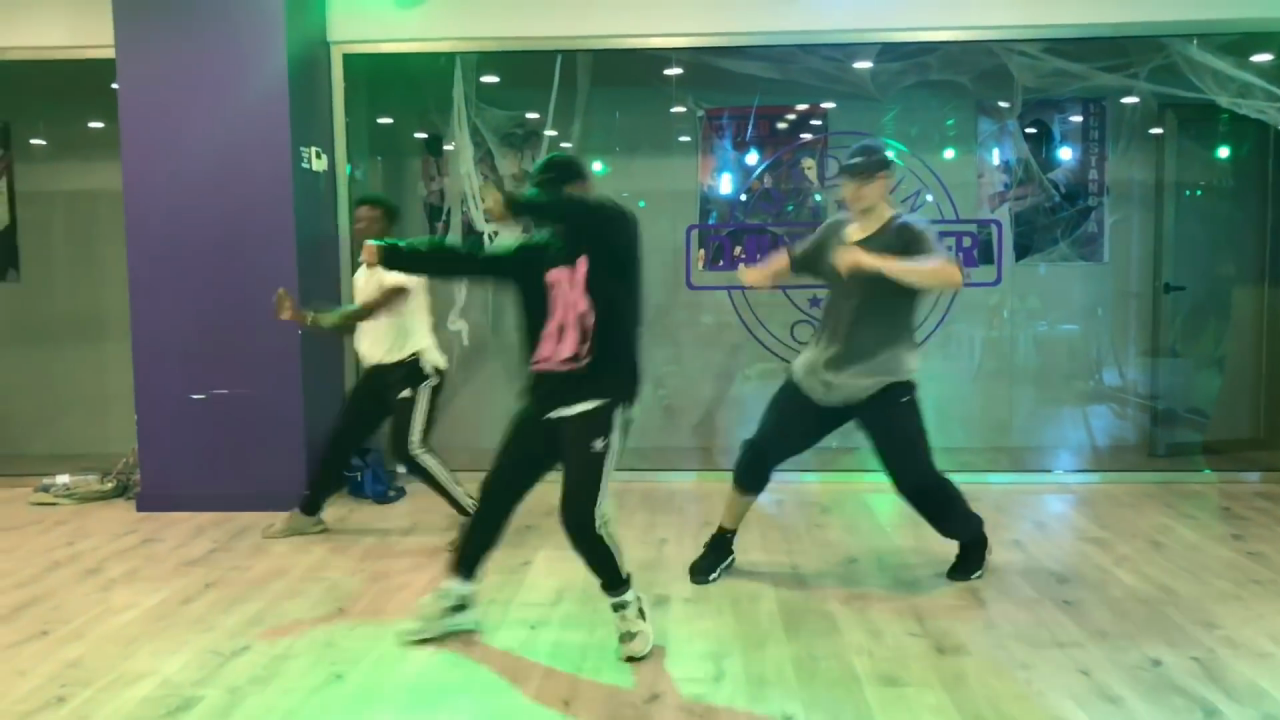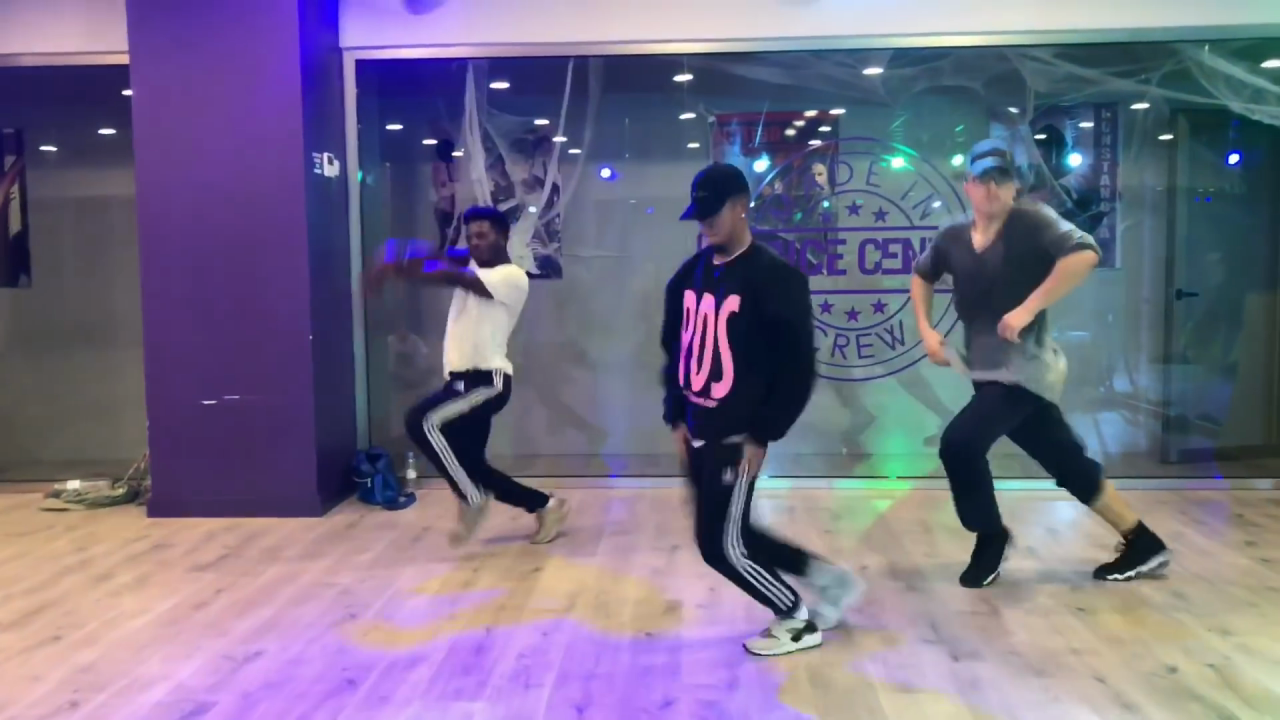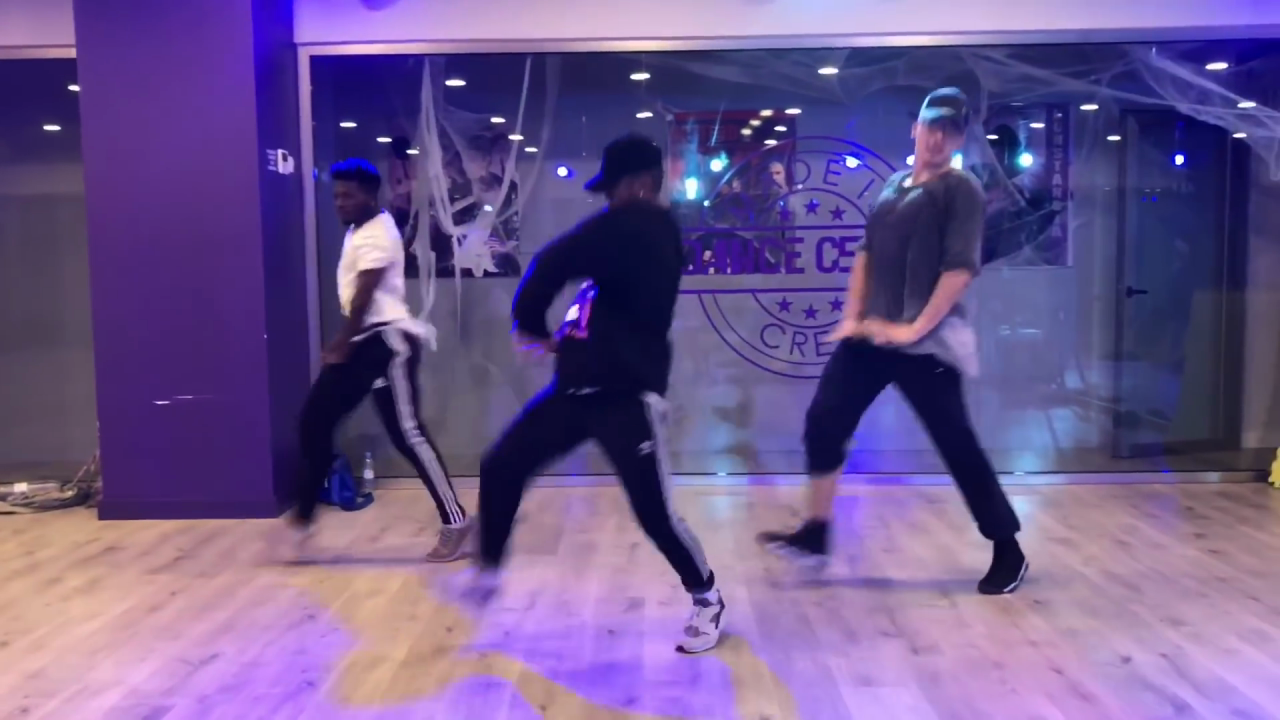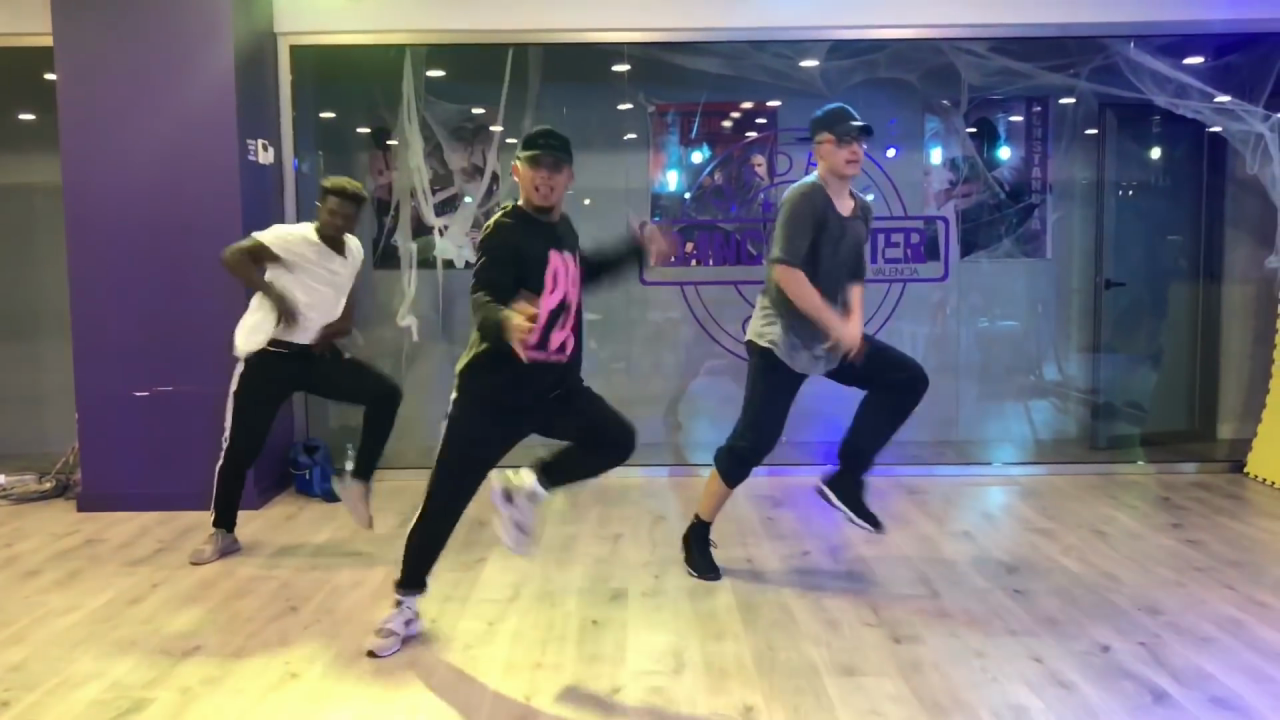
dt=0.5s
person 1, frame 1
left shoulder: (614, 230)
right shoulder: (541, 251)
left elbow: (592, 217)
right elbow: (475, 264)
left wrist: (514, 207)
right wrist: (392, 254)
left hip: (600, 403)
right hip: (546, 402)
left knee: (581, 514)
right knee: (495, 499)
left ankle: (627, 608)
right ankle: (455, 599)
person 1, frame 2
left shoulder: (775, 277)
right shoulder: (690, 275)
left elbow: (797, 367)
right elbow: (674, 349)
left wrist: (765, 437)
right wrist: (675, 417)
left hip: (739, 431)
right hip: (700, 425)
left knee: (721, 543)
right knee: (728, 530)
left ankle: (796, 619)
right ankle: (826, 580)
person 1, frame 3
left shoulder: (630, 225)
right shoulder: (659, 232)
left elbow: (554, 261)
left wrist: (529, 319)
right wrist: (567, 340)
left hip: (627, 394)
right hip: (584, 382)
left knee: (656, 518)
right knee: (500, 469)
left ankle: (706, 602)
right ankle: (485, 577)
person 1, frame 4
left shoulder: (564, 231)
right shoulder: (508, 233)
right elbow: (485, 301)
left wrist: (635, 248)
right wrist: (508, 321)
left hip: (558, 386)
right hip: (490, 390)
left knee: (615, 439)
right knee: (442, 507)
left ankle: (523, 488)
right ankle: (406, 607)
person 2, frame 1
left shoulder: (906, 233)
right shoulder: (833, 231)
left elbow: (947, 276)
right elbow: (792, 261)
left wrist: (873, 262)
right wrist: (761, 275)
left hip: (884, 380)
right hip: (822, 370)
left knee: (914, 476)
right knee: (759, 451)
left ankle: (972, 539)
right ankle: (723, 542)
person 2, frame 2
left shoulder: (1030, 221)
right shoulder: (953, 238)
left elbow: (1084, 253)
right elbow: (922, 276)
left wrist: (1028, 308)
right wrist: (926, 328)
left hip: (1022, 370)
right hip: (989, 368)
left knee: (958, 444)
right knee: (1067, 465)
left ankle: (990, 541)
right ankle: (1142, 545)
person 2, frame 3
left shoulder: (960, 190)
right shoulder: (894, 187)
left elbow: (962, 268)
left wrist: (913, 327)
right wrist: (853, 312)
left hip: (925, 341)
right hip: (868, 333)
left knee: (960, 447)
right knee: (823, 421)
left ankle: (1008, 551)
right ankle: (815, 533)
person 2, frame 4
left shoulder: (861, 209)
right shoulder: (805, 196)
left elbow: (852, 276)
right elbow: (784, 270)
left wrist: (855, 323)
right wrist: (833, 321)
left hip: (833, 336)
right hip: (781, 336)
left knee: (908, 378)
right knee: (753, 438)
left ankle: (845, 480)
right ankle: (698, 534)
person 3, frame 1
right shoulder: (364, 267)
left elbow: (379, 304)
right elbow: (354, 320)
left wrist: (328, 321)
right wrist: (299, 313)
left hip: (417, 366)
right hip: (380, 369)
left knee: (407, 447)
right knee: (339, 441)
left ankle: (469, 511)
right ankle: (307, 513)
person 3, frame 2
left shoulder: (512, 277)
right shoulder: (470, 263)
left elbow: (453, 277)
right elbow: (438, 263)
left wrist: (403, 271)
right wrist: (398, 265)
left hip: (487, 378)
right hip: (461, 378)
left knee: (422, 422)
right knee: (471, 466)
left ankle: (471, 498)
right ankle: (545, 507)
person 3, frame 3
left shoulder: (375, 233)
right shoulder: (361, 231)
left elbow: (364, 295)
left wrist: (340, 346)
right wrist: (342, 342)
left hip: (389, 341)
right hip: (362, 342)
left knee: (407, 435)
right knee: (314, 420)
left ankle: (455, 523)
right ankle: (302, 521)
person 3, frame 4
left shoulder: (355, 250)
right shoulder: (292, 237)
right elbow: (233, 257)
left wrist: (340, 323)
right wrist: (273, 295)
left hip: (316, 352)
right hip: (267, 352)
left knee: (386, 394)
right knee: (239, 448)
left ankle: (357, 483)
right ankle: (222, 533)
